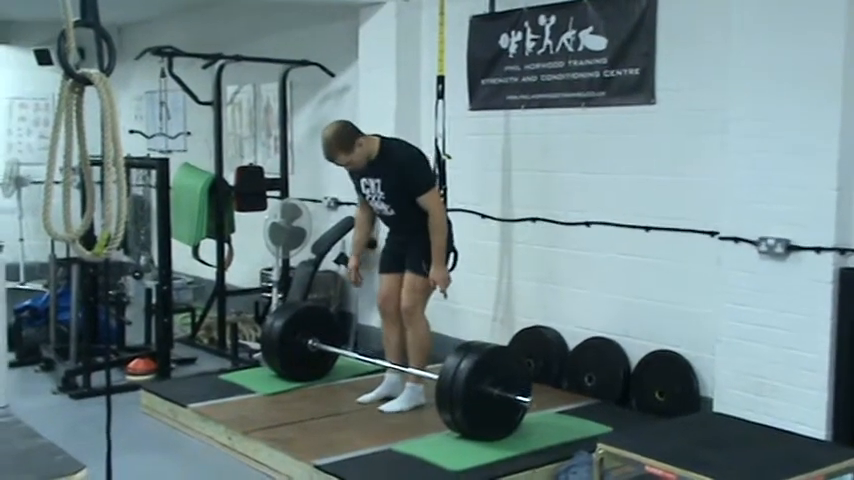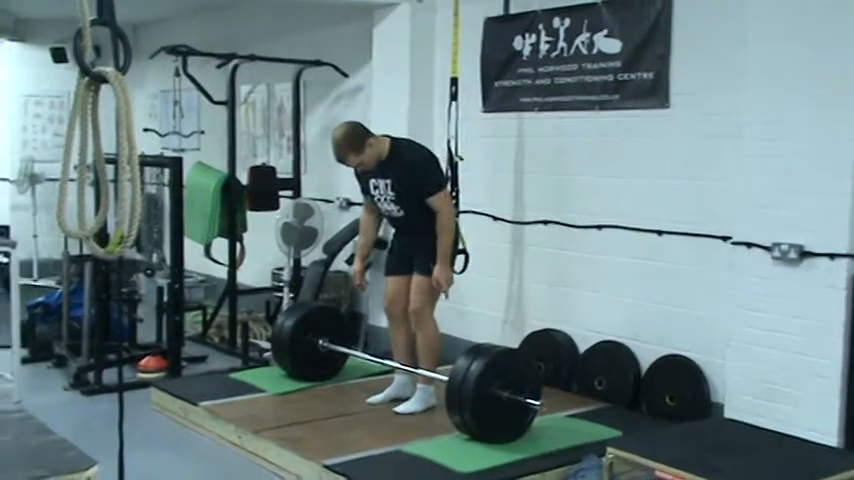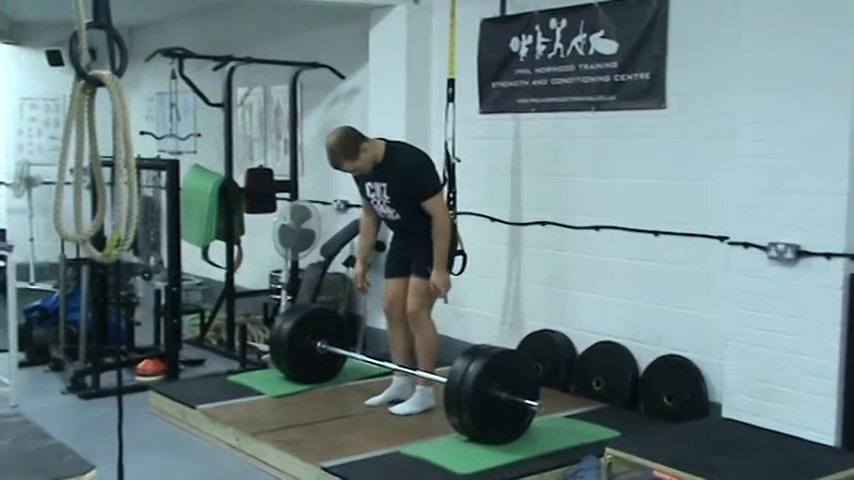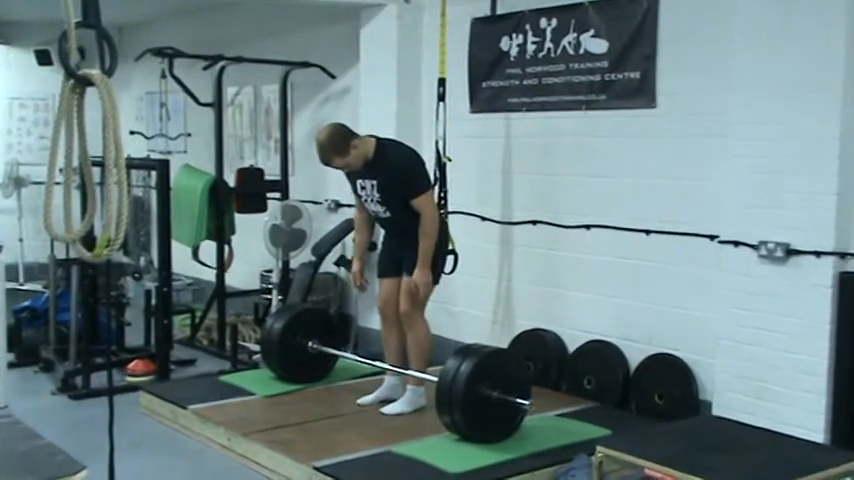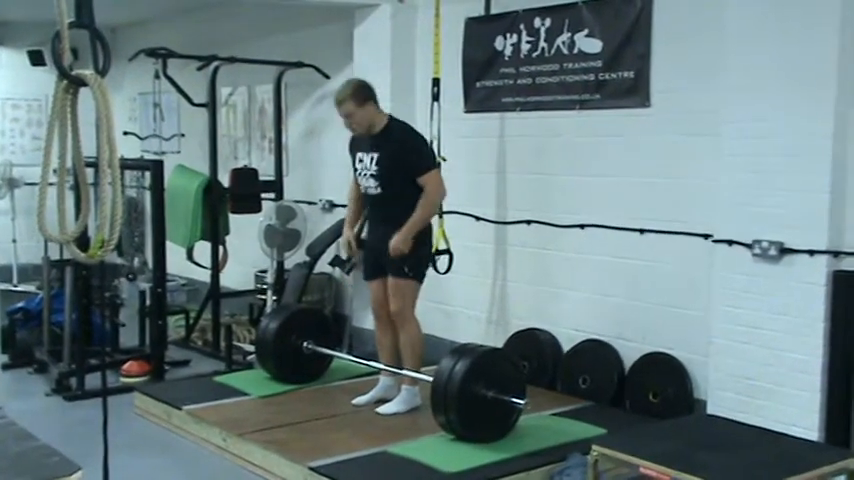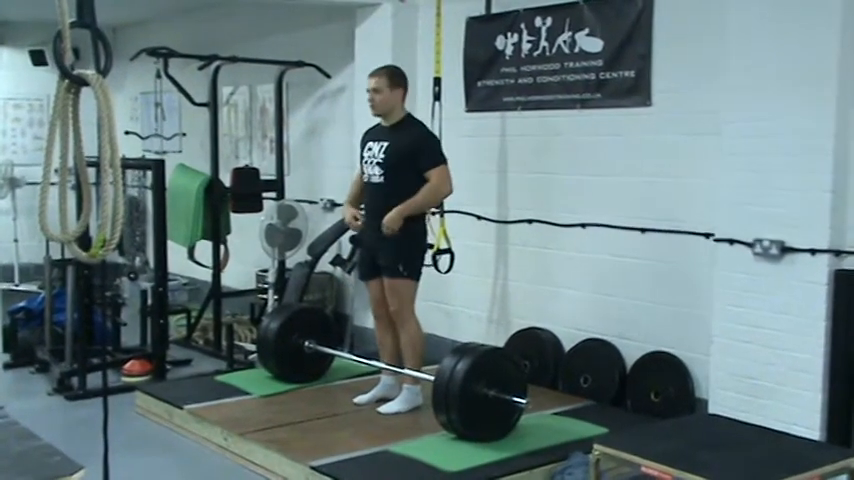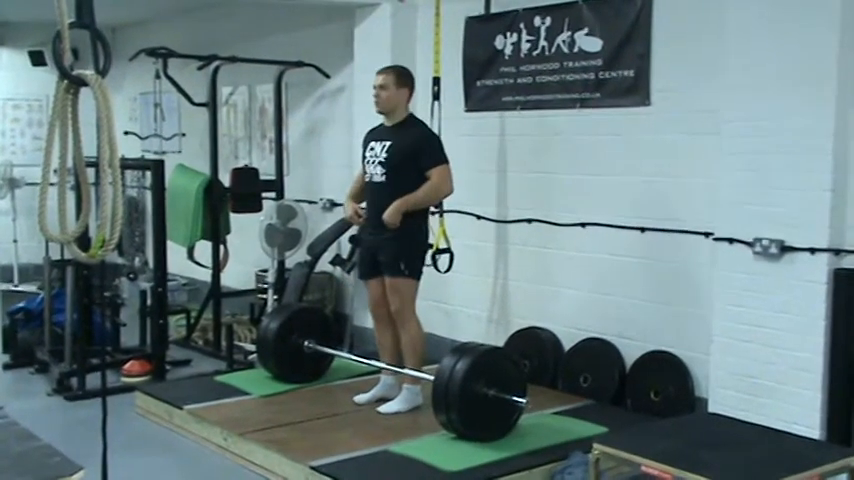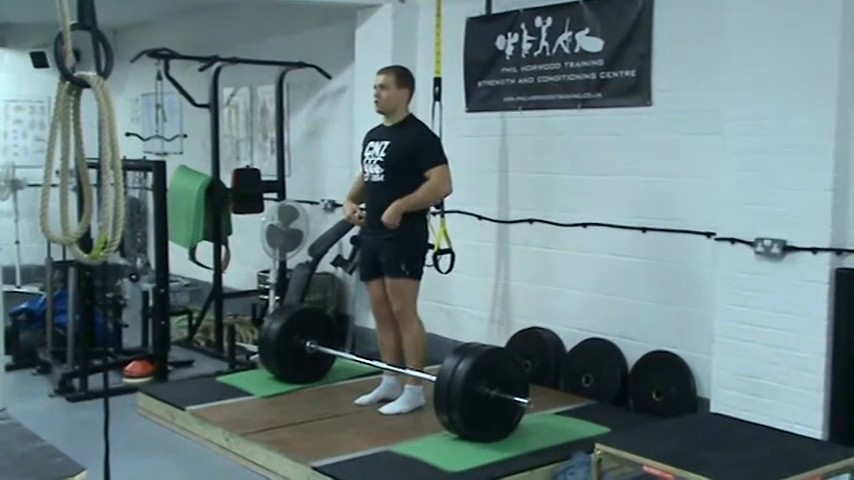
dt=0.3s
person 1, frame 1
left shoulder: (405, 159)
right shoulder: (358, 165)
left elbow: (436, 211)
right elbow: (365, 209)
left wrist: (438, 264)
right wrist: (356, 255)
left hip: (427, 238)
right hip: (398, 236)
left knee: (410, 308)
right knee: (387, 305)
left ankle: (415, 389)
right ankle: (393, 380)
person 1, frame 2
left shoulder: (416, 160)
right shoulder: (364, 166)
left elbow: (445, 211)
right elbow: (370, 211)
left wrist: (443, 263)
right wrist: (360, 258)
left hip: (433, 239)
right hip: (403, 238)
left knee: (419, 310)
right knee: (393, 308)
left ankle: (425, 390)
right ankle: (403, 382)
person 1, frame 3
left shoulder: (411, 163)
right shoulder: (362, 168)
left elbow: (440, 215)
right elbow: (370, 214)
left wrist: (440, 268)
right wrist: (361, 261)
left hip: (432, 241)
right hip: (402, 240)
left knee: (417, 311)
right knee: (393, 310)
left ankle: (425, 391)
right ankle: (401, 384)
person 1, frame 4
left shoulder: (402, 161)
right shoulder: (354, 166)
left elbow: (430, 214)
right elbow: (363, 211)
left wrist: (424, 266)
right wrist: (358, 258)
left hip: (425, 240)
right hip: (394, 239)
left knee: (409, 311)
right knee: (387, 309)
left ankle: (415, 391)
right ankle: (393, 383)
person 1, frame 5
left shoulder: (407, 140)
right shoulder: (357, 142)
left elbow: (436, 191)
left wrist: (407, 234)
right wrist: (350, 226)
left hip: (409, 238)
right hip: (378, 236)
left knee: (400, 311)
right knee: (380, 311)
left ankle: (411, 390)
right ankle: (388, 383)
person 1, frame 6
left shoulder: (418, 136)
right shoulder: (370, 135)
left elbow: (442, 186)
left wrist: (401, 212)
right wrist: (350, 205)
left hip: (403, 237)
right hip: (371, 235)
left knee: (401, 312)
right knee: (380, 312)
left ankle: (412, 389)
right ankle: (389, 382)
person 1, frame 7
left shoulder: (420, 136)
right shoulder: (372, 135)
left elbow: (443, 185)
left wrist: (401, 205)
right wrist: (351, 200)
left hip: (404, 236)
right hip: (371, 234)
left knee: (401, 312)
right knee: (379, 312)
left ankle: (411, 389)
right ankle: (388, 382)
person 1, frame 8
left shoulder: (419, 136)
right shoulder: (372, 136)
left elbow: (442, 185)
left wrist: (399, 207)
right wrist: (350, 201)
left hip: (403, 236)
right hip: (372, 235)
left knee: (404, 313)
right knee: (381, 313)
left ankle: (414, 389)
right ankle: (390, 382)
